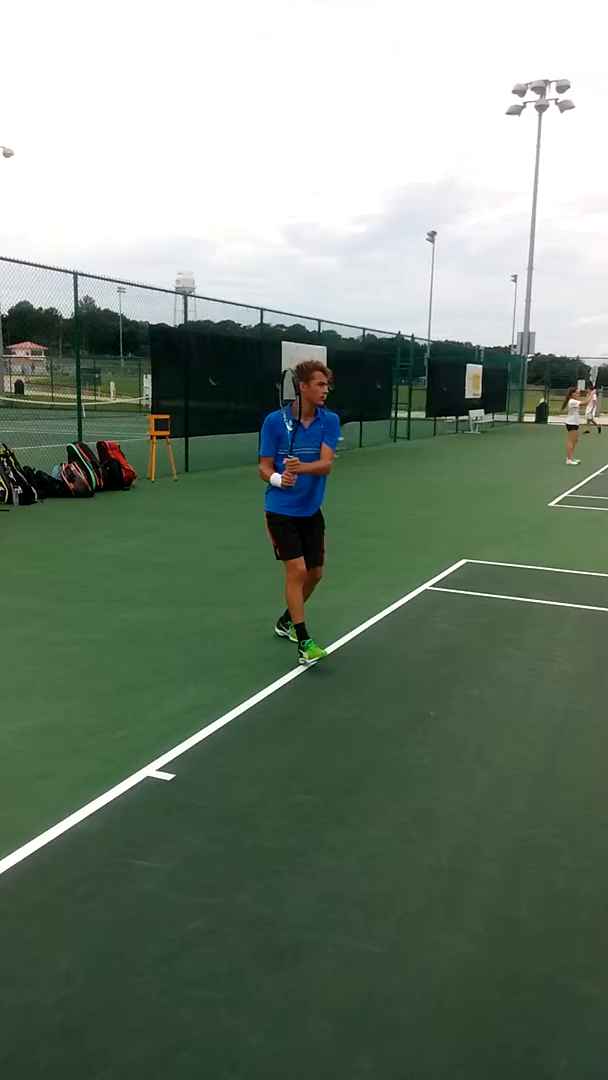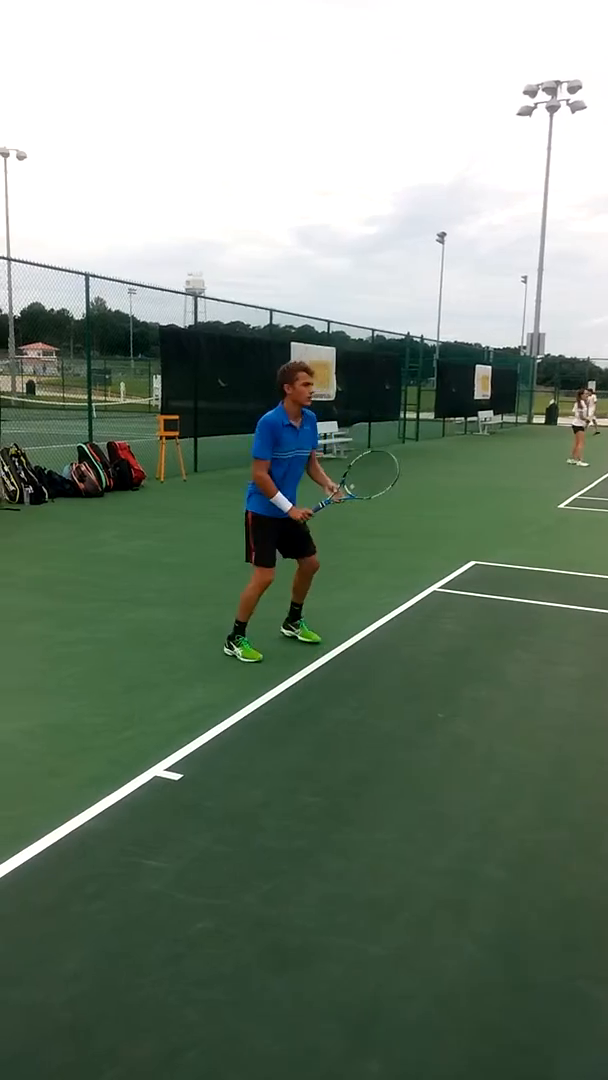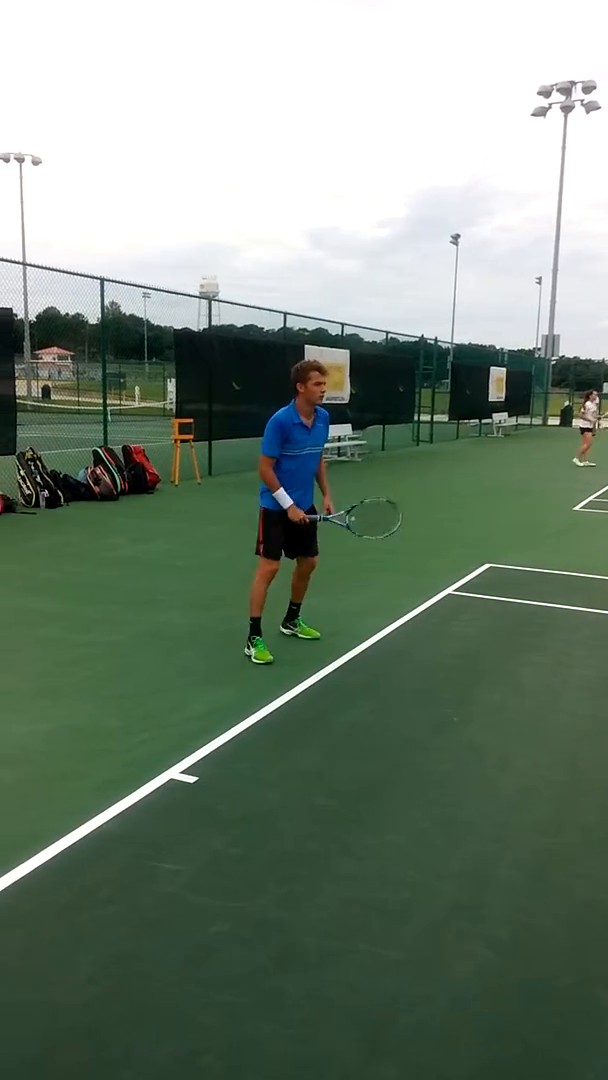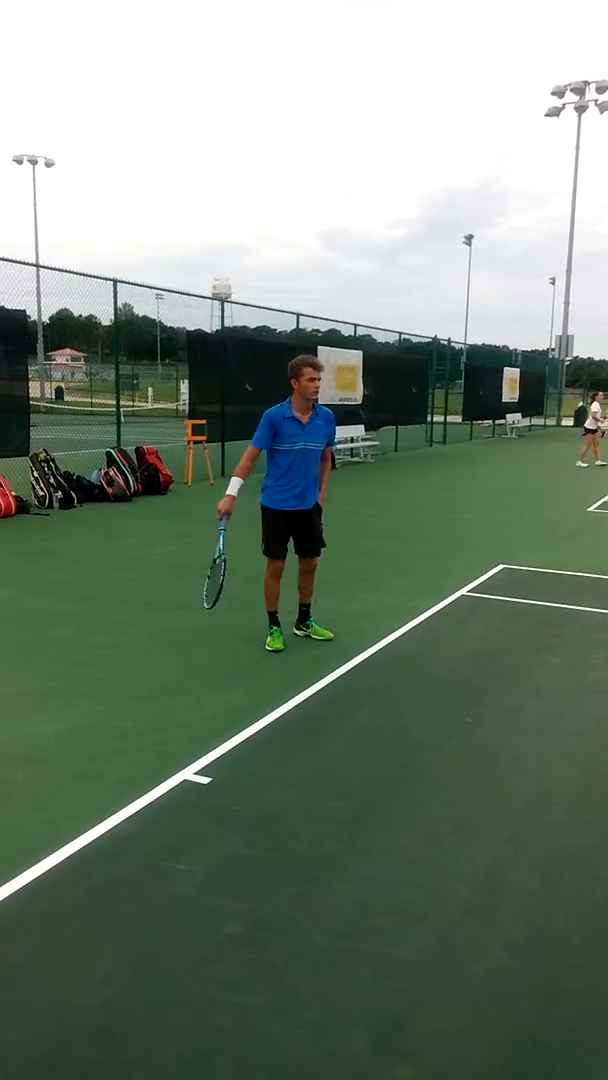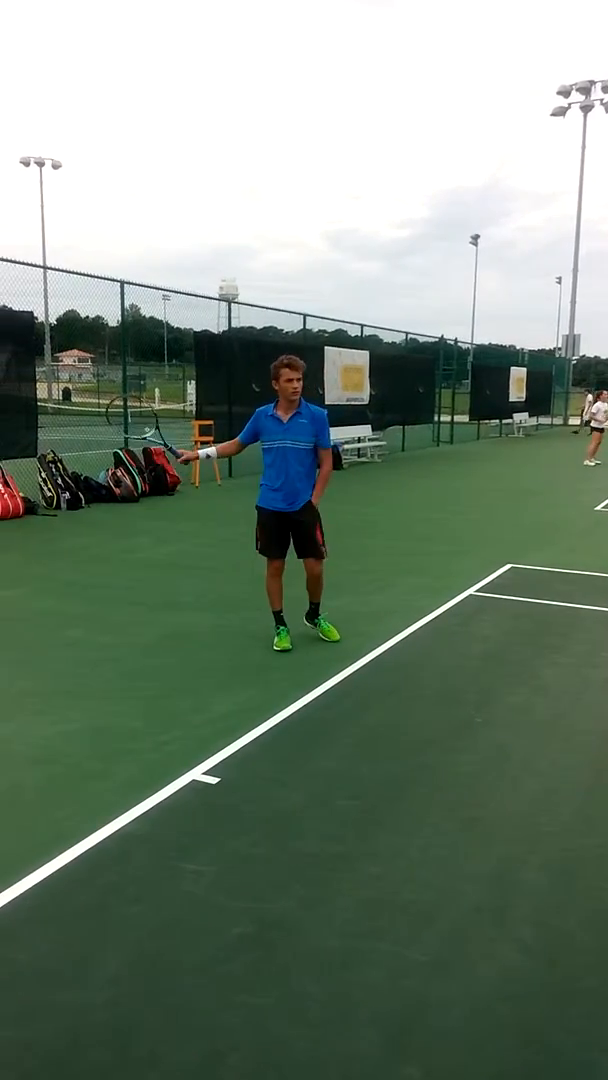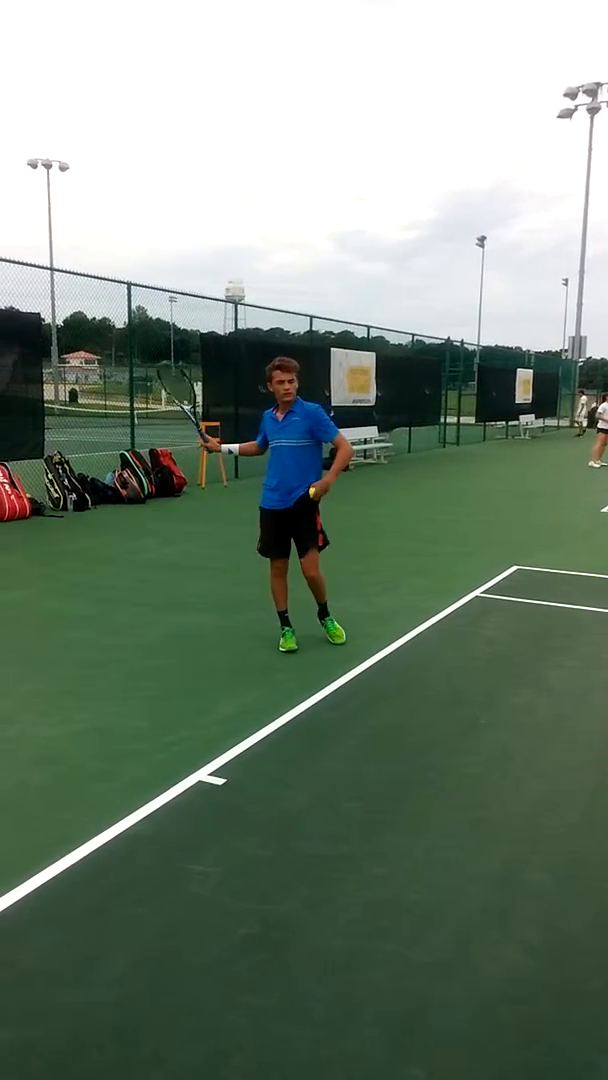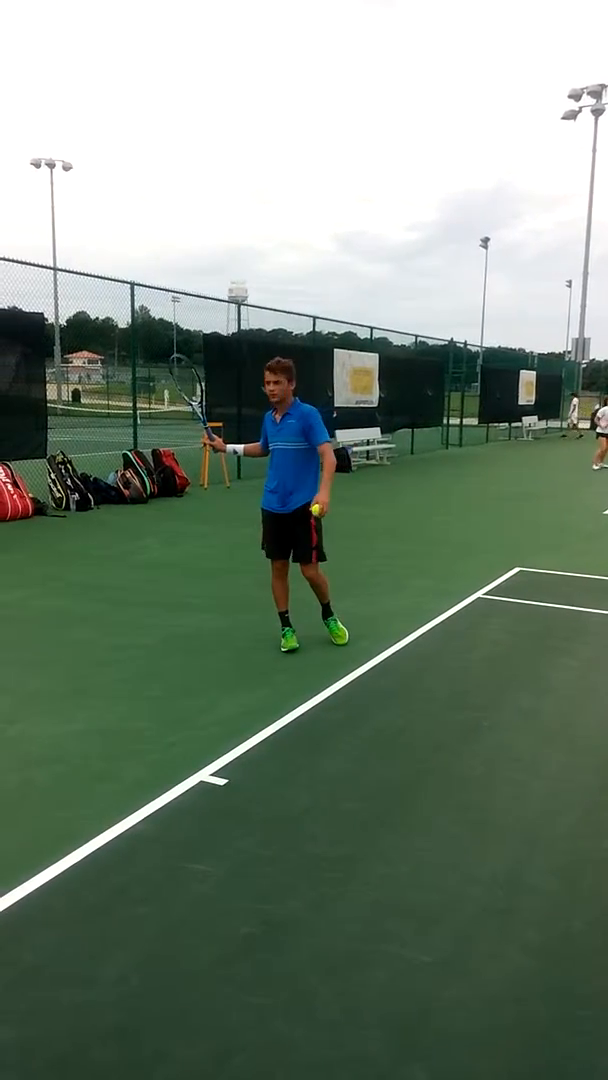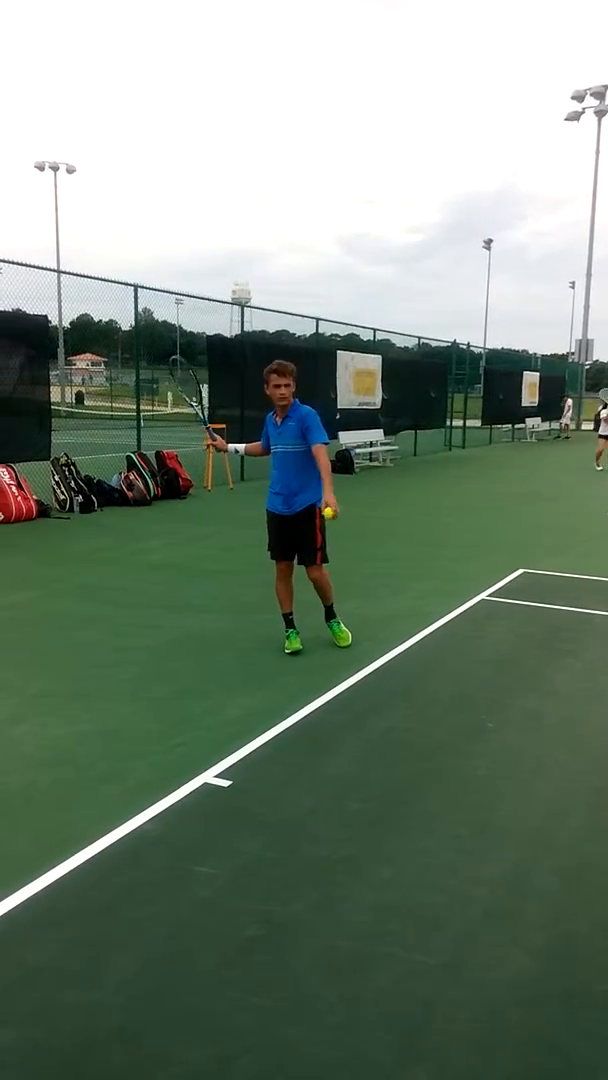
dt=0.4s
person 1, frame 1
left shoulder: (331, 420)
right shoulder: (274, 421)
left elbow: (326, 462)
right elbow: (264, 468)
left wrist: (301, 468)
right wrist: (280, 479)
left hip: (312, 511)
right hip: (281, 510)
left knee: (314, 572)
right knee: (296, 570)
left ankle: (287, 621)
right ankle: (302, 643)
person 1, frame 2
left shoulder: (310, 420)
right shoulder: (270, 423)
right elbow: (259, 475)
left wrist: (327, 483)
right wrist: (289, 508)
left hip: (289, 509)
right hip: (263, 511)
left knee: (310, 564)
right knee: (264, 576)
left ankle: (293, 621)
right ankle: (236, 637)
person 1, frame 3
left shoulder: (323, 418)
right shoulder: (280, 421)
right elbow: (265, 468)
left wrist: (325, 494)
right wrist: (289, 506)
left hip: (305, 507)
right hip: (277, 507)
left knee: (308, 562)
right knee: (269, 567)
left ankle: (292, 620)
right ankle: (254, 638)
person 1, frame 4
left shoulder: (326, 418)
right shoulder: (274, 416)
right elbow: (250, 456)
left wrist: (321, 495)
right wrist: (230, 494)
left hip: (309, 506)
right hip: (276, 505)
left knee: (309, 563)
right knee: (275, 565)
left ankle: (304, 621)
right ankle: (273, 627)
person 1, frame 5
left shoulder: (316, 416)
right shoulder: (261, 416)
left elbow: (326, 462)
right elbow: (236, 445)
left wrist: (314, 500)
right wrist: (199, 453)
left hip: (303, 506)
right hip: (270, 506)
left knee: (315, 567)
right knee: (275, 566)
left ankle: (315, 616)
right ankle: (280, 626)
person 1, frame 6
left shoulder: (312, 412)
right shoulder: (268, 417)
left elbow: (345, 448)
left wrist: (328, 478)
right wrist: (221, 447)
left hip: (304, 502)
right hip: (271, 504)
left knee: (310, 568)
right knee: (278, 567)
left ankle: (325, 616)
right ankle: (285, 628)
person 1, frame 7
left shoulder: (308, 415)
right shoulder: (269, 418)
left elbow: (328, 455)
left wrist: (324, 491)
right wrist: (227, 447)
left hip: (302, 507)
right hip: (272, 506)
left knee: (310, 570)
right knee: (278, 567)
left ankle: (329, 617)
right ankle: (286, 628)
person 1, frame 8
left shoulder: (307, 415)
right shoulder: (270, 420)
left elbow: (321, 454)
left wrist: (327, 492)
right wrist: (229, 447)
left hip: (307, 507)
right hip: (277, 508)
left knee: (315, 571)
right knee: (283, 568)
left ankle: (332, 619)
right ankle: (290, 629)
